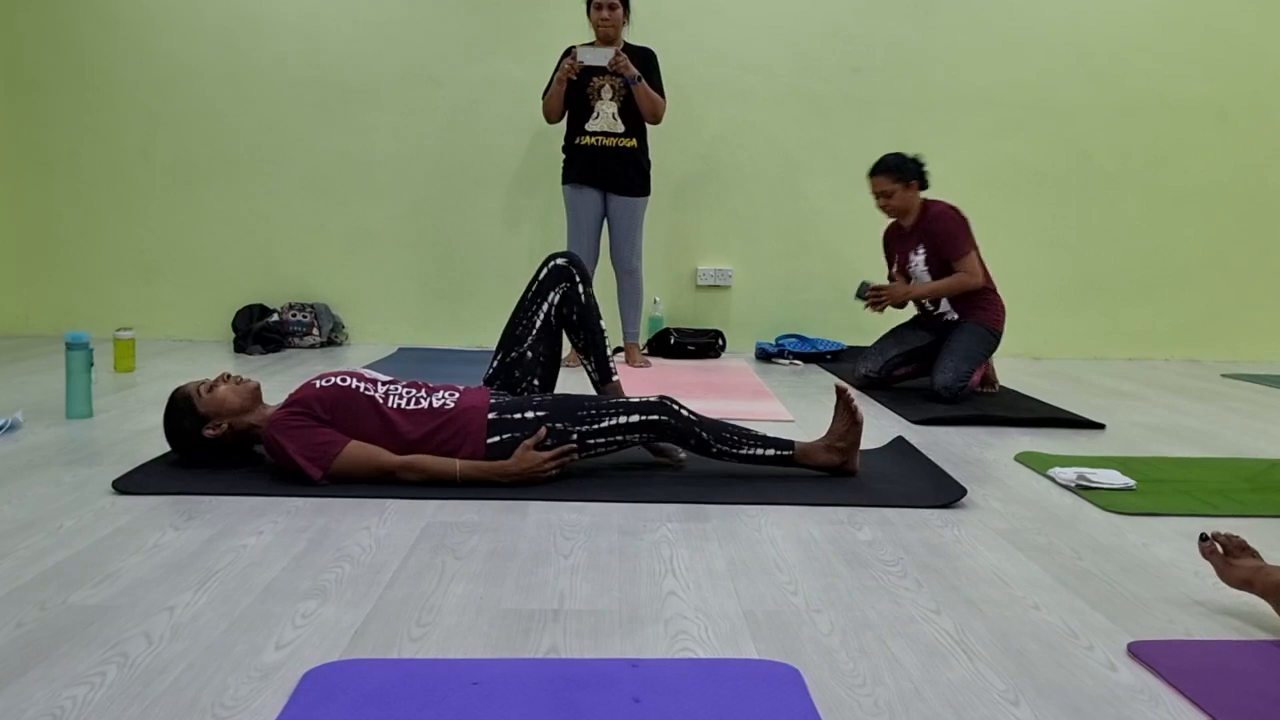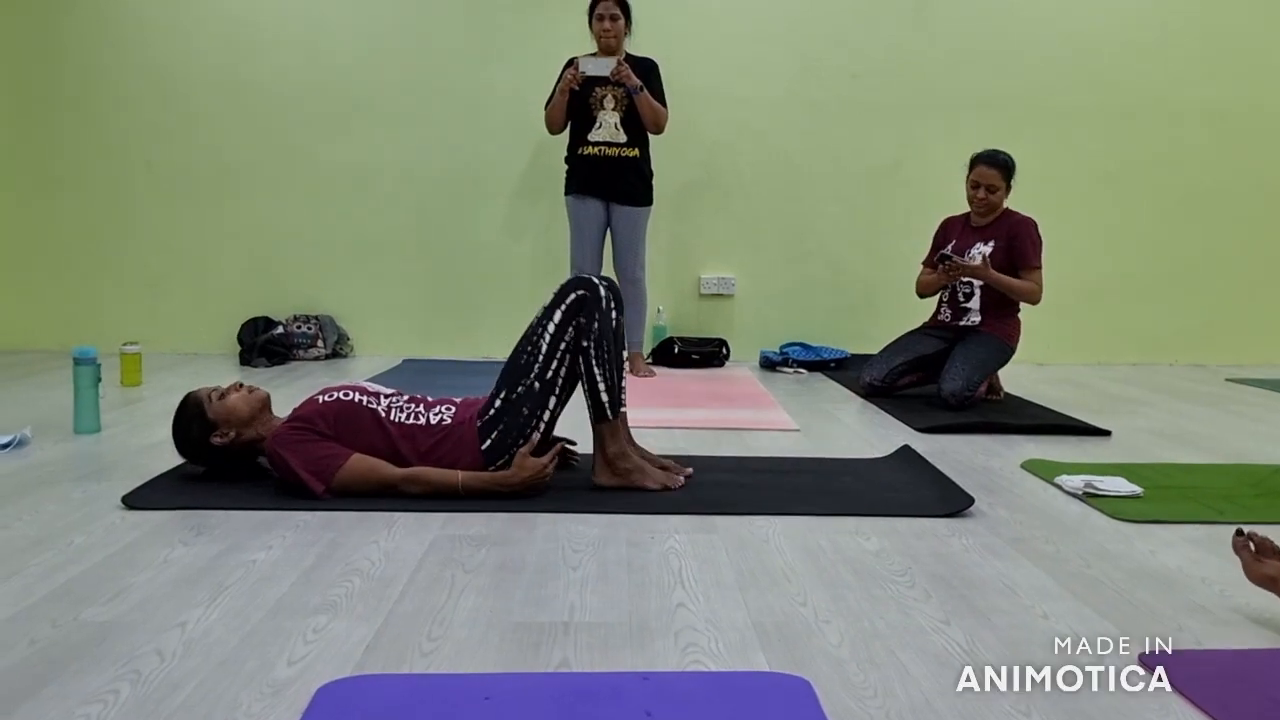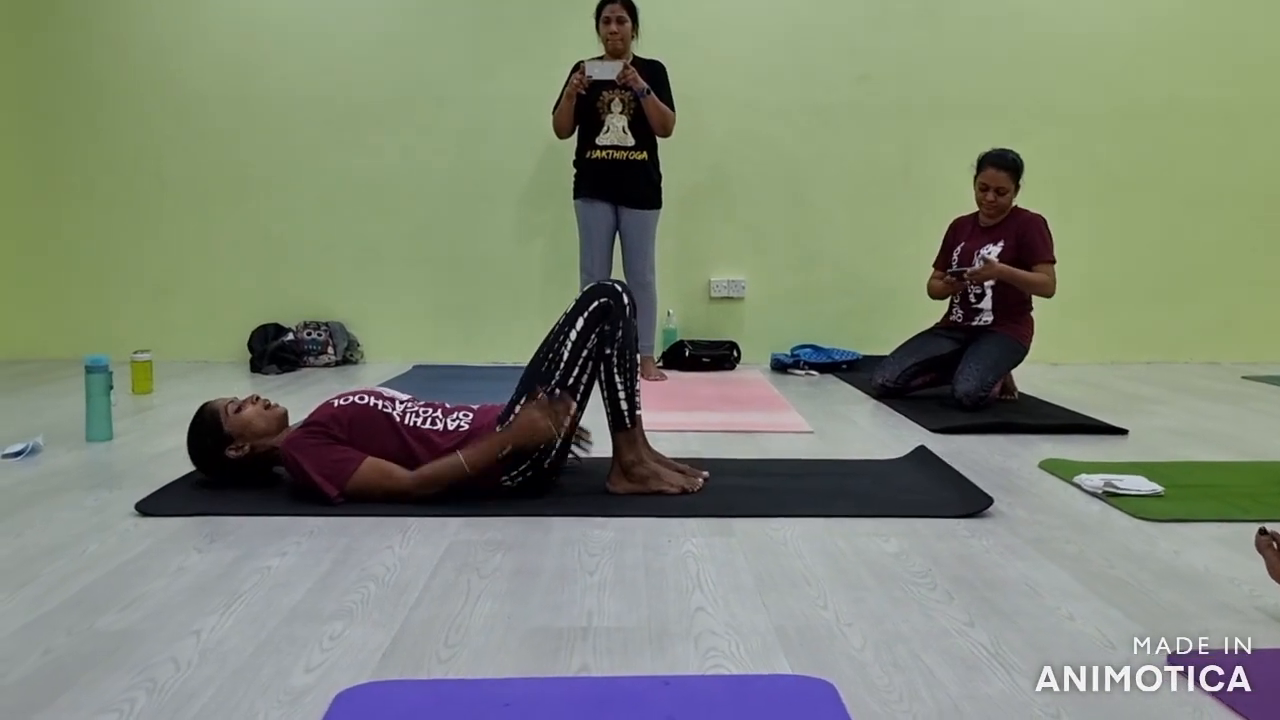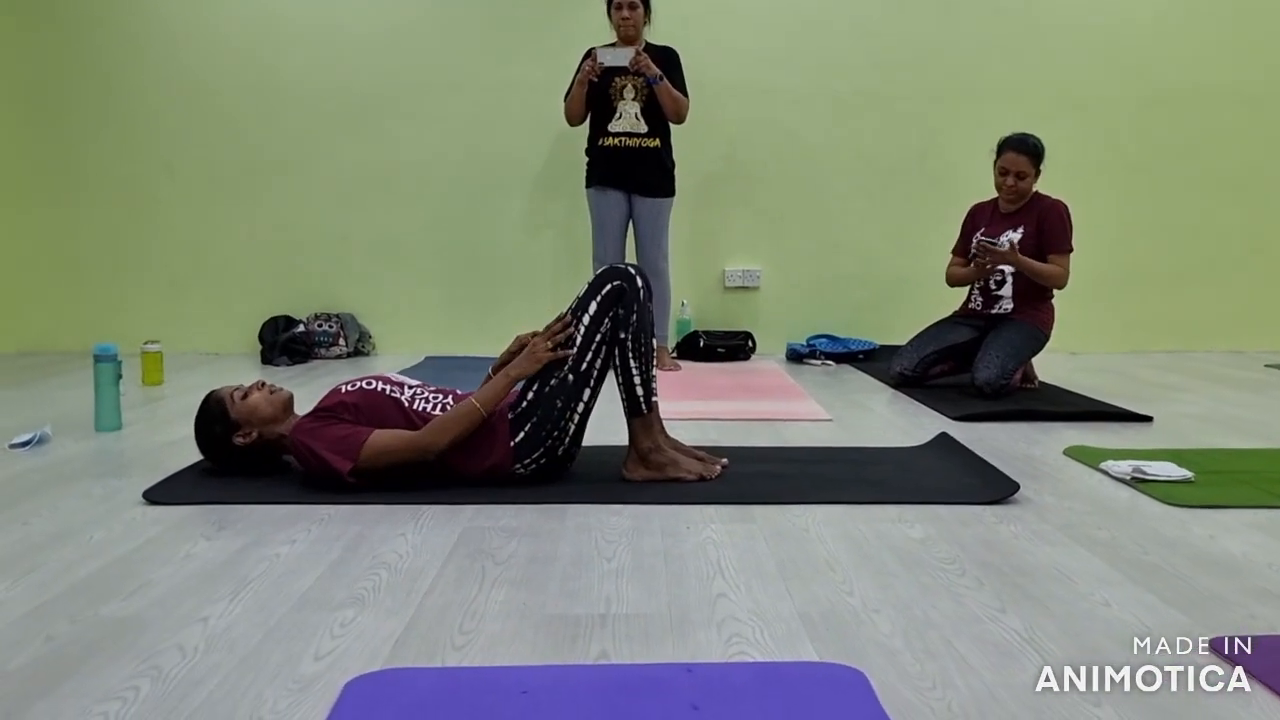
dt=1s
person 1, frame 1
left shoulder: (301, 409)
right shoulder: (288, 436)
right elbow: (399, 467)
right wrist: (501, 472)
left hip: (493, 402)
right hip: (492, 436)
left knee: (563, 269)
right knee: (663, 416)
left ankle: (616, 399)
right ankle: (815, 454)
person 1, frame 2
left shoulder: (303, 425)
right shoulder: (289, 447)
right elbow: (402, 479)
left wrist: (532, 437)
right wrist: (504, 481)
left hip: (479, 419)
right hip: (489, 445)
left knee: (599, 292)
right knee: (581, 295)
left ankle: (616, 447)
right ankle: (614, 458)
person 1, frame 3
left shoulder: (315, 434)
right shoulder: (304, 453)
right elbow: (413, 482)
right wrist: (508, 442)
left hip: (499, 432)
right hip: (508, 460)
left knee: (609, 297)
right knee: (604, 305)
left ankle: (635, 452)
right ankle: (630, 467)
person 1, frame 4
left shoulder: (322, 423)
right shoulder: (314, 439)
right elbow: (428, 443)
left wrist: (503, 365)
right wrist: (516, 372)
left hip: (513, 421)
right hip: (525, 443)
left knee: (624, 281)
right knee: (617, 290)
left ankle: (653, 438)
right ankle: (647, 454)
person 2, frame 1
left shoulder: (643, 57)
right shoulder: (573, 55)
left elbow: (656, 115)
right elbow: (551, 116)
left wrist: (632, 74)
right wrist: (561, 79)
left hip: (629, 175)
right hip: (581, 174)
left knee: (628, 262)
right knee: (580, 260)
left ankle: (632, 344)
person 2, frame 2
left shoulder: (645, 67)
right shoulder: (575, 66)
left elbow: (658, 125)
right elbow: (553, 127)
left wrist: (634, 84)
right wrist: (563, 89)
left hip: (631, 186)
right hip: (584, 185)
left knee: (632, 272)
right knee: (583, 271)
left ankle: (636, 354)
person 2, frame 3
left shoulder: (652, 70)
right shoulder: (583, 69)
left elbow: (666, 128)
right elbow: (561, 131)
left wrist: (641, 87)
right wrist: (571, 93)
left hip: (640, 189)
right hip: (593, 189)
left knee: (642, 275)
right knee: (593, 275)
left ankle: (647, 357)
person 2, frame 4
left shoulder: (665, 56)
right shoulder: (594, 56)
left elbow: (679, 114)
right elbow: (573, 118)
left wrist: (654, 74)
right wrist: (583, 80)
left hip: (653, 178)
right hip: (605, 177)
left knee: (655, 263)
right knee: (607, 263)
left ankle: (660, 346)
person 3, frame 1
left shoulder: (941, 218)
right shoulder: (892, 234)
left elbow: (973, 278)
right elbow: (900, 290)
left wrist: (908, 293)
right wrist: (886, 299)
left hip: (976, 318)
right hip: (930, 322)
left knee: (946, 386)
right knee: (865, 375)
left ankle: (978, 368)
right ankle: (947, 360)
person 3, frame 2
left shoulder: (1020, 227)
right shoulder: (950, 226)
left elbow: (1034, 293)
right elbow: (921, 288)
left wrist: (987, 275)
right wrist: (942, 277)
left hip: (991, 331)
right hip: (942, 327)
left knee: (954, 392)
right knee: (871, 380)
left ankle: (981, 377)
right ankle: (952, 368)
person 3, frame 3
left shoulder: (1029, 225)
right shoulder: (959, 227)
left elbow: (1048, 286)
right elbow: (933, 287)
left wrist: (1001, 271)
right wrist: (948, 286)
left hip: (1004, 331)
right hip: (955, 328)
left knee: (968, 392)
right knee: (883, 381)
left ankle: (995, 377)
right ankle: (966, 367)
person 3, frame 4
left shoulder: (1051, 211)
right shoulder: (978, 213)
left elbow: (1060, 278)
right elbow: (951, 275)
left wrist: (1015, 261)
right wrist: (975, 271)
left hip: (1024, 319)
right hip: (974, 315)
left knee: (988, 380)
right knee: (902, 369)
left ankle: (1017, 367)
right ankle: (985, 355)
